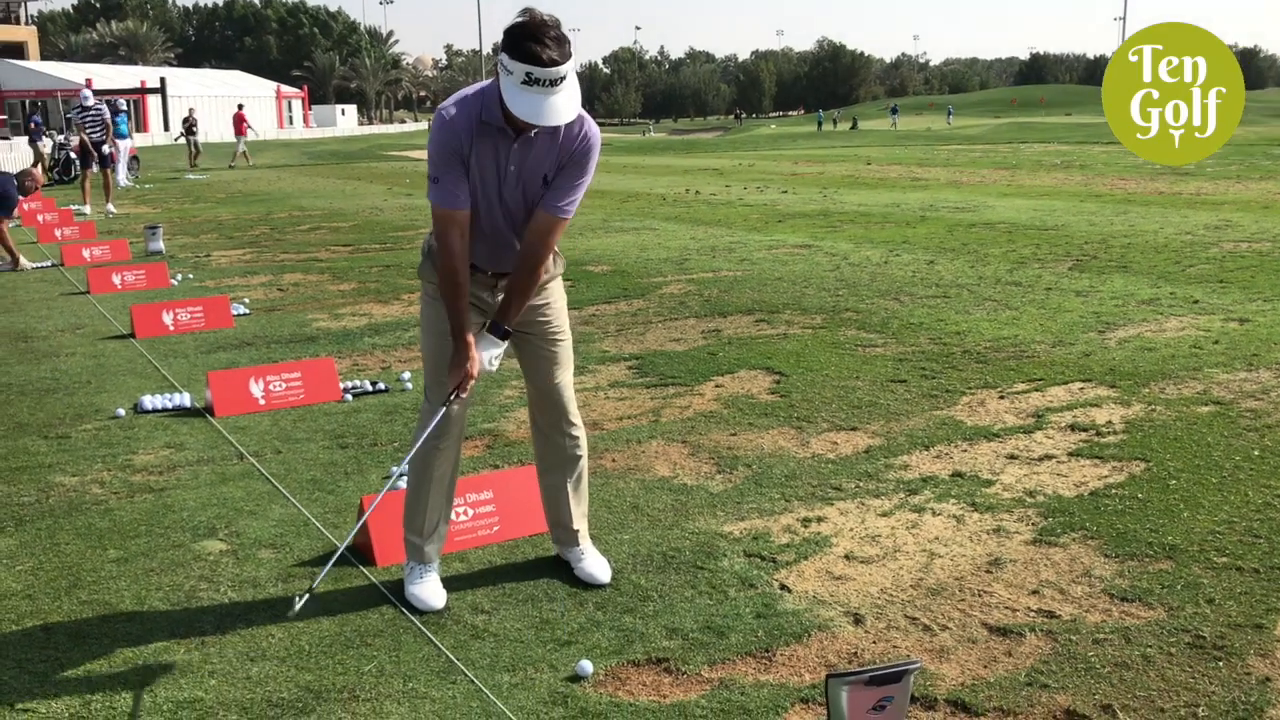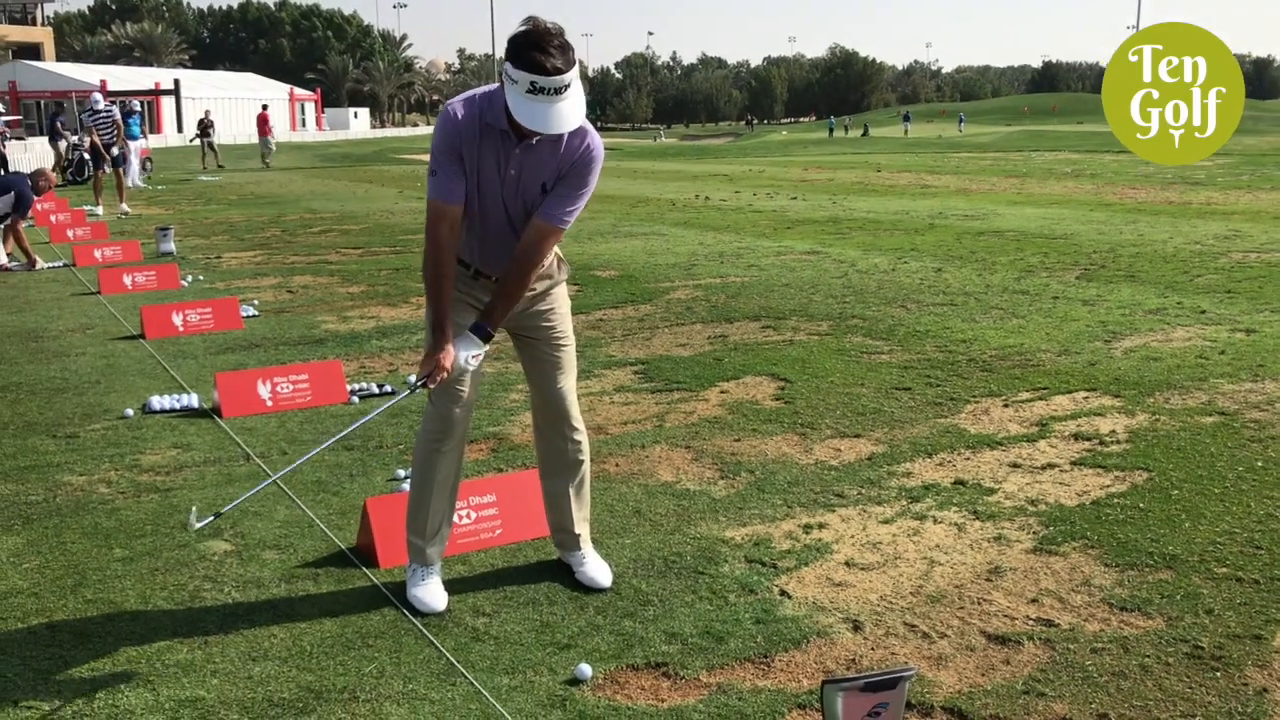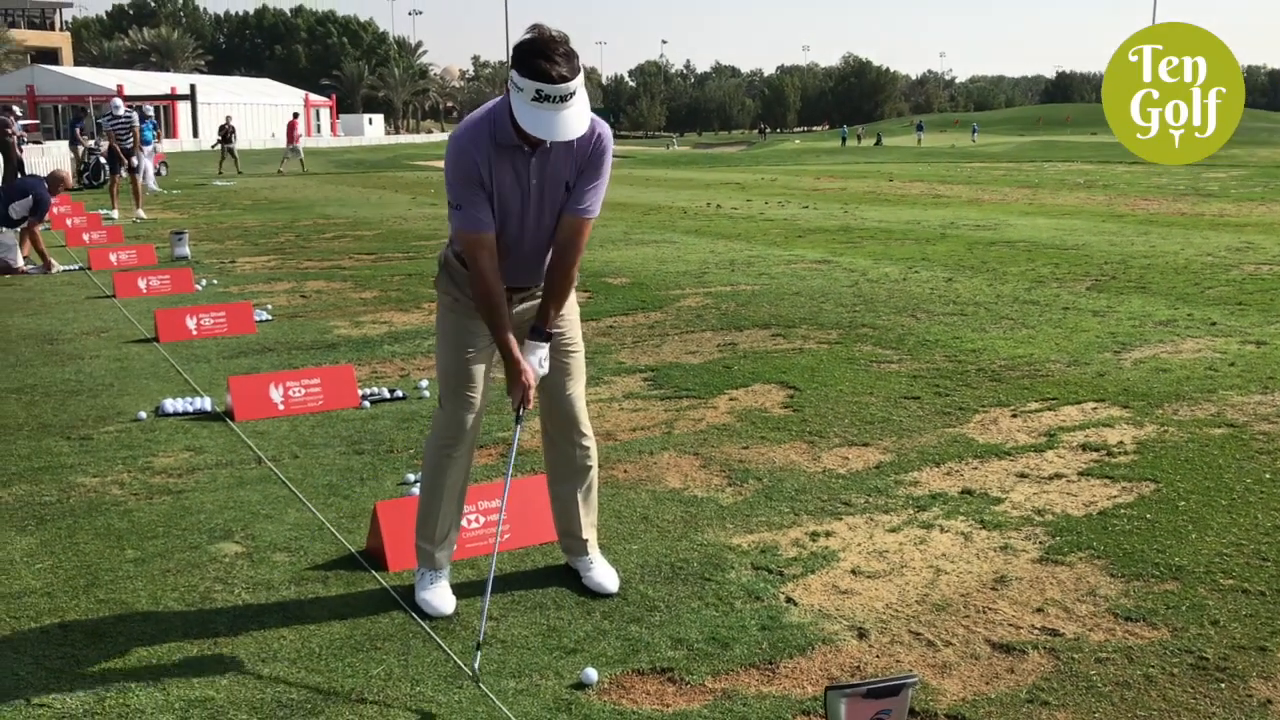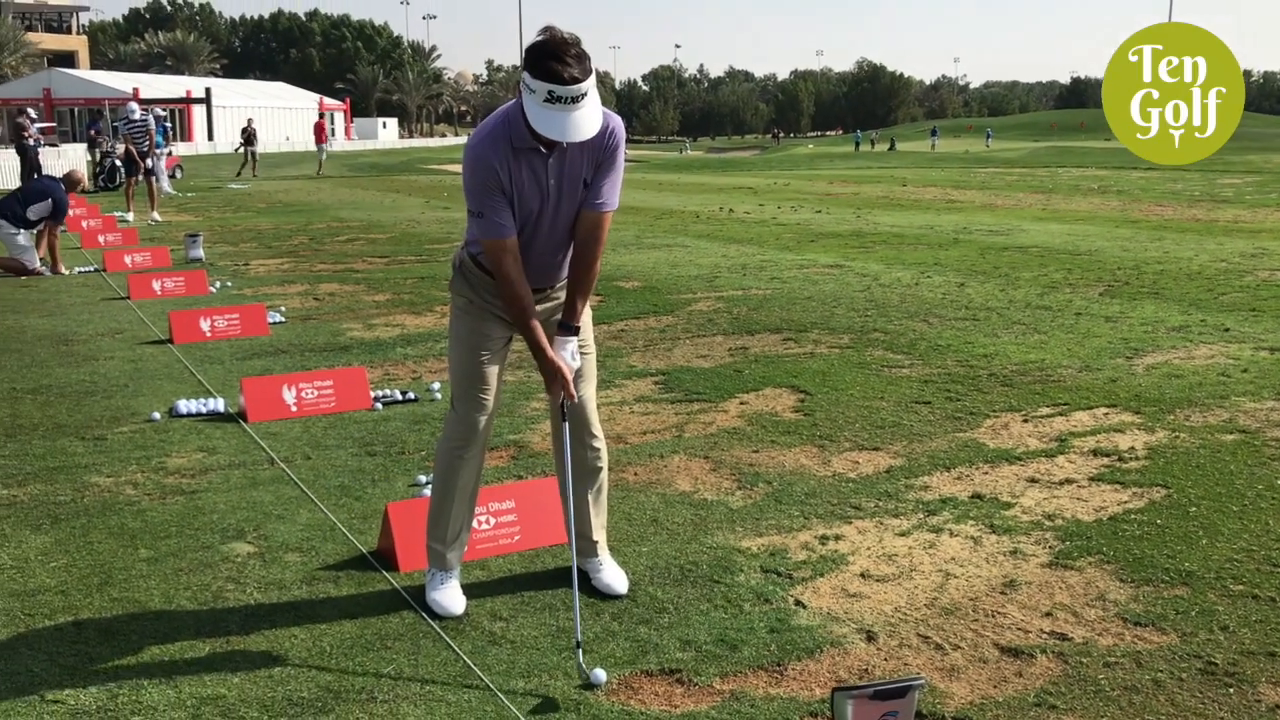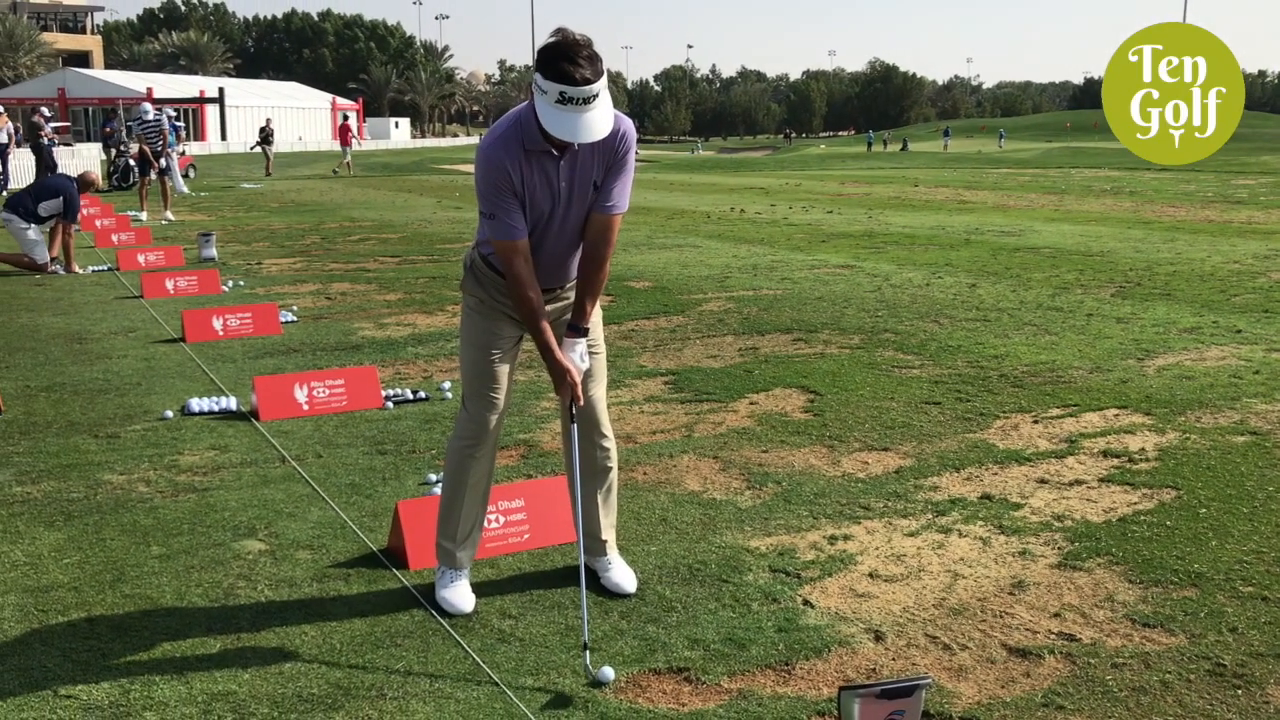
dt=0.3s
person 1, frame 1
left shoulder: (581, 137)
right shoulder: (455, 122)
left elbow: (538, 243)
right elbow: (451, 238)
left wrist: (497, 334)
right wrist: (460, 341)
left hip: (533, 278)
right hip: (459, 276)
left knee: (558, 410)
right knee: (442, 414)
left ankle: (572, 538)
right ankle: (422, 558)
person 1, frame 2
left shoulder: (583, 148)
right shoulder: (459, 120)
left elbow: (531, 250)
right elbow: (442, 232)
left wrist: (481, 336)
right wrist: (441, 334)
left hip: (536, 281)
right hip: (462, 278)
left knee: (562, 414)
right knee: (446, 418)
left ankle: (575, 542)
right ankle: (424, 561)
person 1, frame 3
left shoulder: (593, 138)
right shoulder: (470, 144)
left elbow: (569, 245)
right elbow: (482, 261)
left wrist: (542, 339)
right wrist: (510, 356)
left hip: (547, 289)
right hip: (472, 289)
left knee: (570, 420)
right knee: (456, 423)
left ankle: (581, 547)
right ankle: (433, 565)
person 1, frame 4
left shoulder: (607, 133)
right shoulder: (486, 149)
left elbow: (591, 239)
right elbow: (505, 264)
left wrist: (571, 332)
right wrist: (543, 354)
left hip: (561, 288)
right hip: (487, 289)
left knee: (583, 422)
right knee: (469, 424)
left ankle: (591, 548)
right ankle: (443, 566)
person 1, frame 5
left shoulder: (618, 136)
right shoulder: (499, 150)
left elbow: (600, 241)
right elbow: (516, 265)
left wrist: (579, 330)
right wrist: (552, 354)
left hip: (572, 288)
right hip: (498, 289)
left knee: (594, 421)
right knee: (480, 422)
left ankle: (601, 547)
right ankle: (453, 563)
